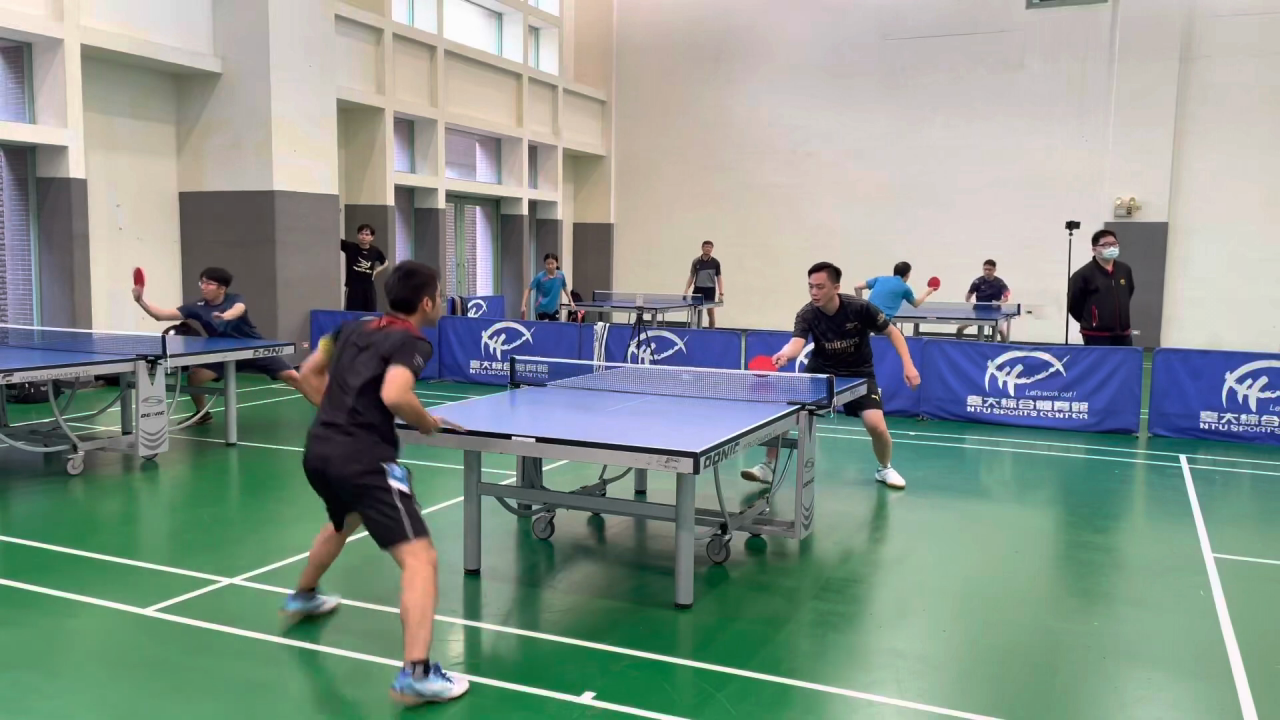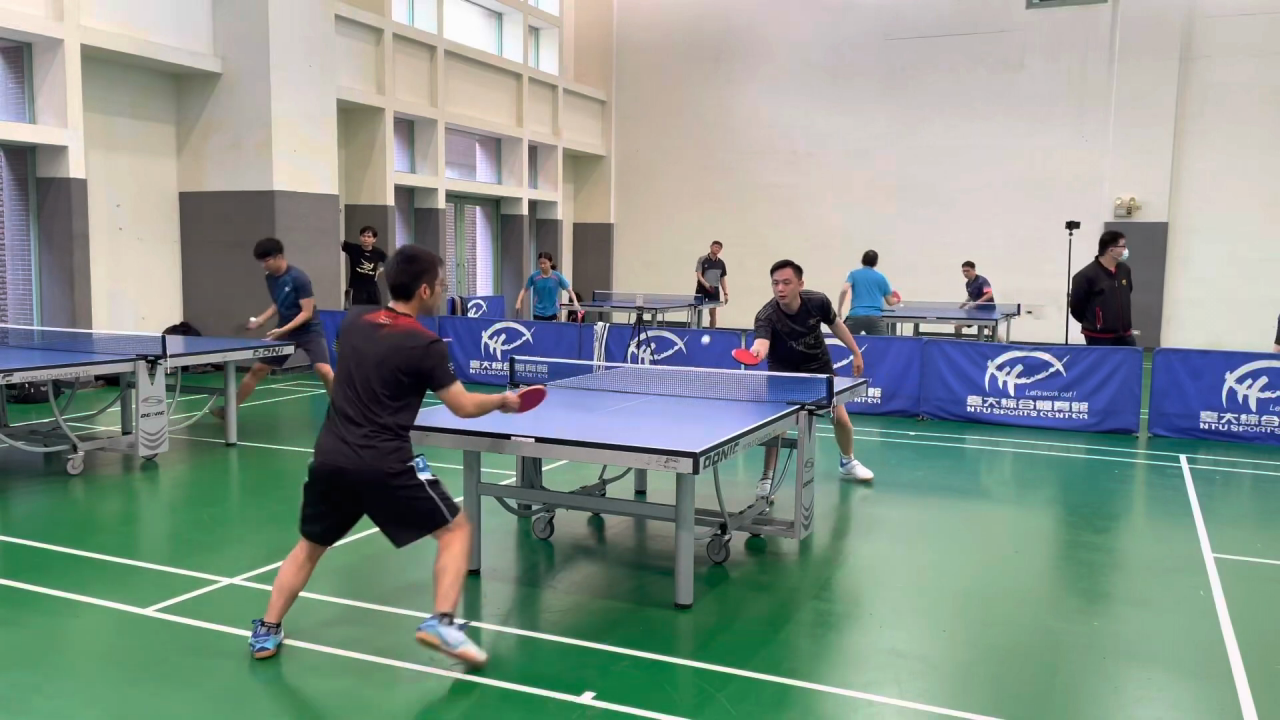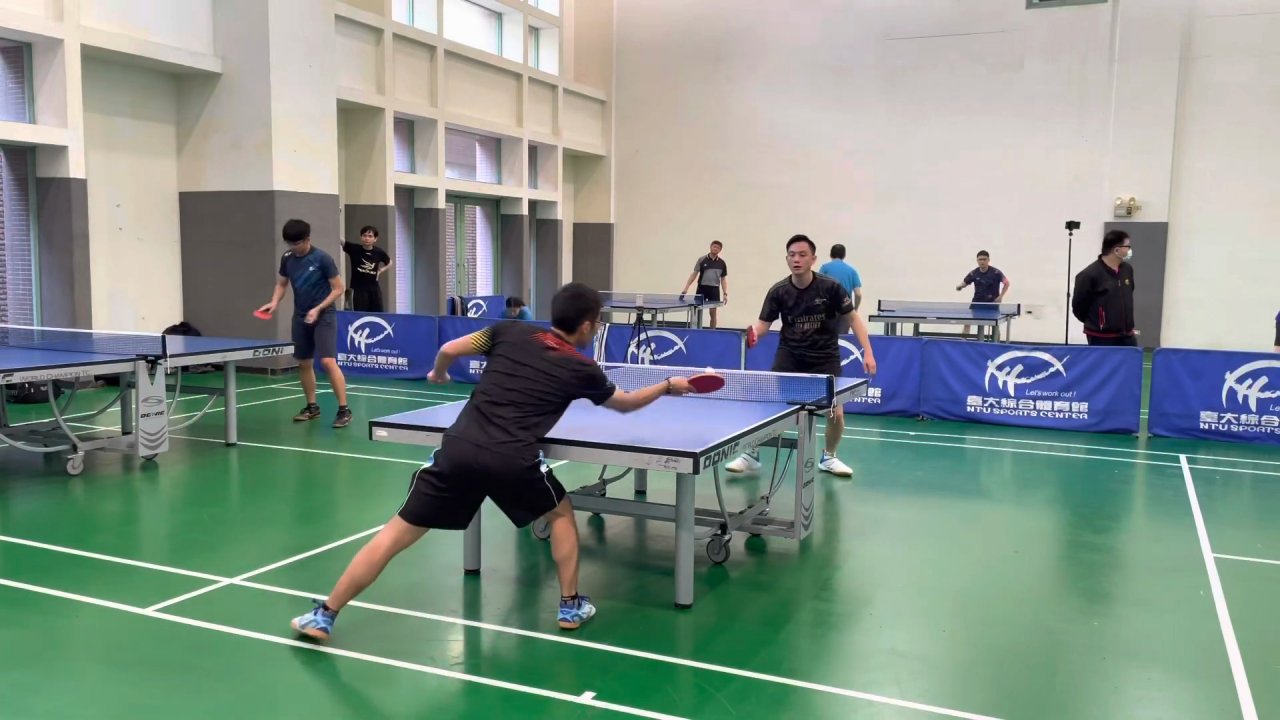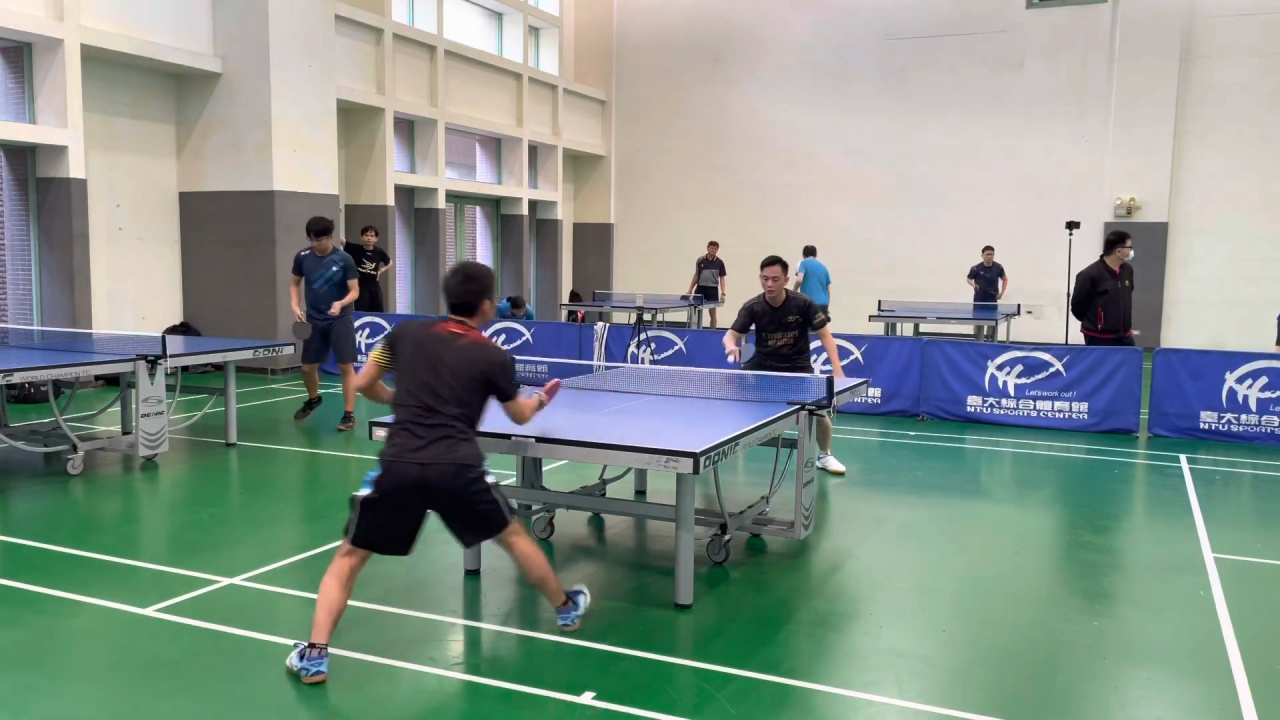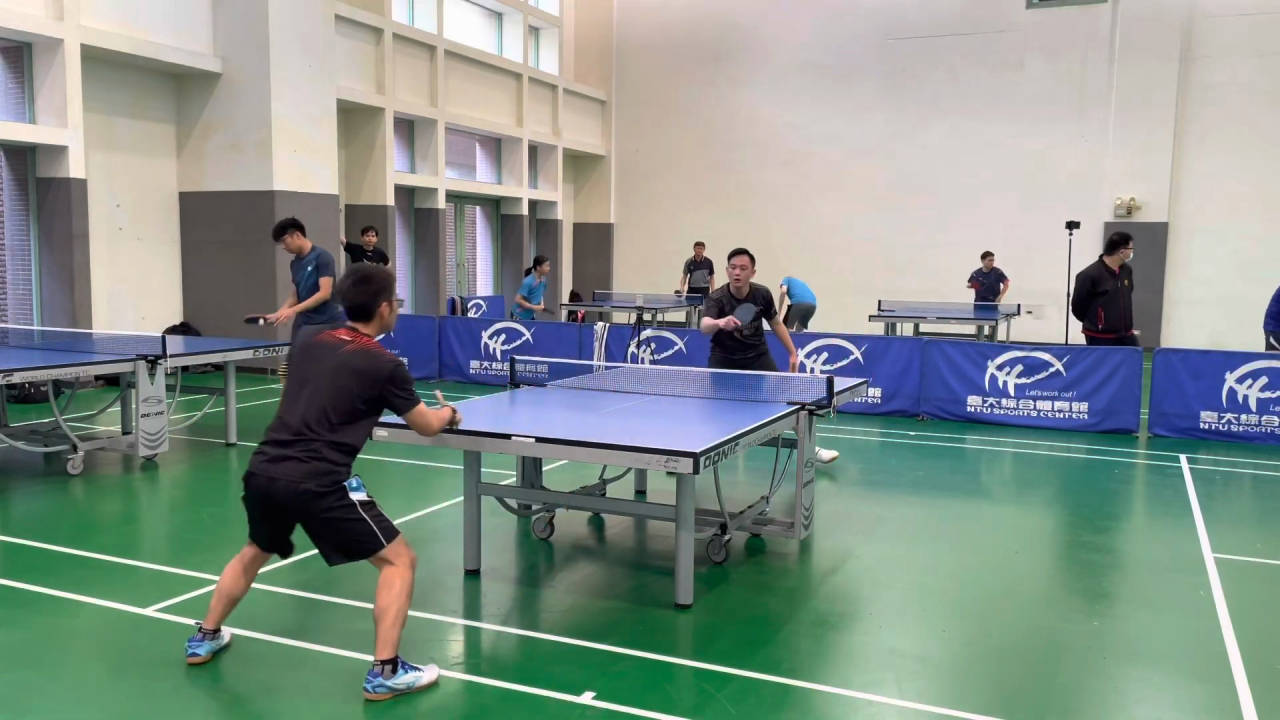
dt=0.5s
person 1, frame 1
left shoulder: (355, 328)
right shoulder: (415, 342)
left elbow: (309, 371)
right elbow: (394, 396)
right wrist: (426, 422)
left hip: (319, 452)
right hip: (364, 459)
left knee: (346, 521)
right knee: (420, 559)
left ankle: (303, 596)
right ankle: (416, 673)
person 1, frame 2
left shoulder: (355, 321)
right shoulder: (424, 344)
right elbow: (462, 407)
right wrist: (503, 401)
left hip: (330, 458)
right hip: (385, 464)
left knee: (310, 546)
right knee: (457, 529)
left ankle: (266, 633)
right ankle: (442, 621)
person 1, frame 3
left shoulder: (510, 330)
right shoulder: (581, 368)
left elbow: (449, 350)
right elbow: (623, 402)
left wrist: (437, 372)
right wrist: (667, 386)
left hip: (460, 449)
right hip: (513, 461)
left knee: (396, 533)
right knee: (561, 515)
left ankle: (324, 614)
right ankle: (570, 604)
person 1, frame 4
left shoulder: (406, 332)
right shoulder: (490, 356)
left elbow: (363, 383)
right elbow: (520, 413)
right wrist: (542, 399)
left hip: (399, 469)
right hip: (455, 471)
left knee: (348, 557)
right knee: (513, 534)
left ankle: (315, 654)
right ankle: (565, 607)
person 1, frame 5
left shoulder: (307, 339)
right shoulder: (384, 365)
right elbow: (426, 426)
right wrist: (449, 413)
left hip: (263, 473)
right hip: (317, 484)
left knee: (255, 551)
right knee: (399, 560)
left ankle: (204, 637)
right ankle: (384, 670)
person 2, frame 1
left shoulder: (860, 308)
right shoulder: (806, 314)
left elbow: (892, 332)
right elbow: (796, 344)
left wrist: (908, 364)
right wrist: (785, 355)
left hip: (858, 373)
right hip: (820, 371)
left knee: (876, 426)
left ankle: (885, 469)
right ankle: (768, 466)
person 2, frame 2
left shoulder: (818, 301)
right shoulder: (766, 315)
left elbow: (835, 324)
right elbow: (761, 347)
left wrist: (856, 352)
right wrist: (755, 354)
left hip: (820, 368)
right hip: (785, 372)
left knee: (842, 421)
left ankle: (848, 461)
right ankle: (768, 478)
person 2, frame 3
left shoulder: (830, 287)
right shoulder: (778, 291)
left elbow: (852, 317)
right elbow: (763, 324)
left wrist: (868, 352)
right wrist: (753, 333)
left hip: (824, 357)
right hip: (790, 354)
left knee: (836, 414)
left ankle: (828, 458)
right ankle: (751, 457)
person 2, frame 4
left shoulder: (802, 304)
right shoulder: (752, 307)
left elbow: (824, 333)
right elbow: (731, 334)
left wrist: (836, 365)
right wrist: (730, 345)
left hip: (797, 366)
right hip: (762, 364)
left ankle: (824, 455)
person 2, frame 5
left shoulder: (762, 294)
right shoulder: (716, 299)
left elbow: (776, 323)
right elbow: (704, 325)
left wrist: (792, 352)
right wrist: (720, 323)
left hip: (757, 356)
right hip: (724, 358)
person 3, frame 1
left shoulder: (235, 300)
right shoulder: (197, 308)
left elbow: (239, 310)
right elbow: (161, 316)
left wrist: (227, 315)
right wrist: (141, 302)
left knee: (292, 377)
right knee: (194, 376)
right ankle: (202, 414)
person 3, frame 2
left shoulder: (299, 278)
right shoulder: (270, 278)
left elbow: (307, 312)
left wrist: (283, 330)
right wrist: (260, 319)
left hip: (308, 330)
right hip: (282, 332)
left knee: (324, 370)
right knee: (258, 369)
person 3, frame 3
left shoulder: (323, 259)
right shoulder: (287, 259)
left elbow: (338, 289)
right elbow: (282, 284)
left wrist: (318, 309)
right wrist: (274, 303)
left hip: (322, 317)
right hip: (301, 318)
left knee: (328, 362)
right knee: (304, 364)
left ankle: (344, 409)
right ankle: (312, 407)
person 3, frame 4
left shoulder: (344, 260)
right shoulder: (302, 257)
left elbow: (354, 291)
right elbow: (295, 284)
left wrist: (341, 303)
right wrist: (295, 305)
left hip: (340, 321)
right hip: (313, 321)
left knee: (346, 367)
right knee: (308, 368)
left ankle: (349, 415)
right ankle: (313, 399)
person 3, frame 5
left shoulder: (322, 257)
right shoulder: (295, 264)
left elbow: (325, 293)
left wrist: (293, 311)
right wrist: (278, 313)
left hip: (327, 323)
right hip: (303, 325)
